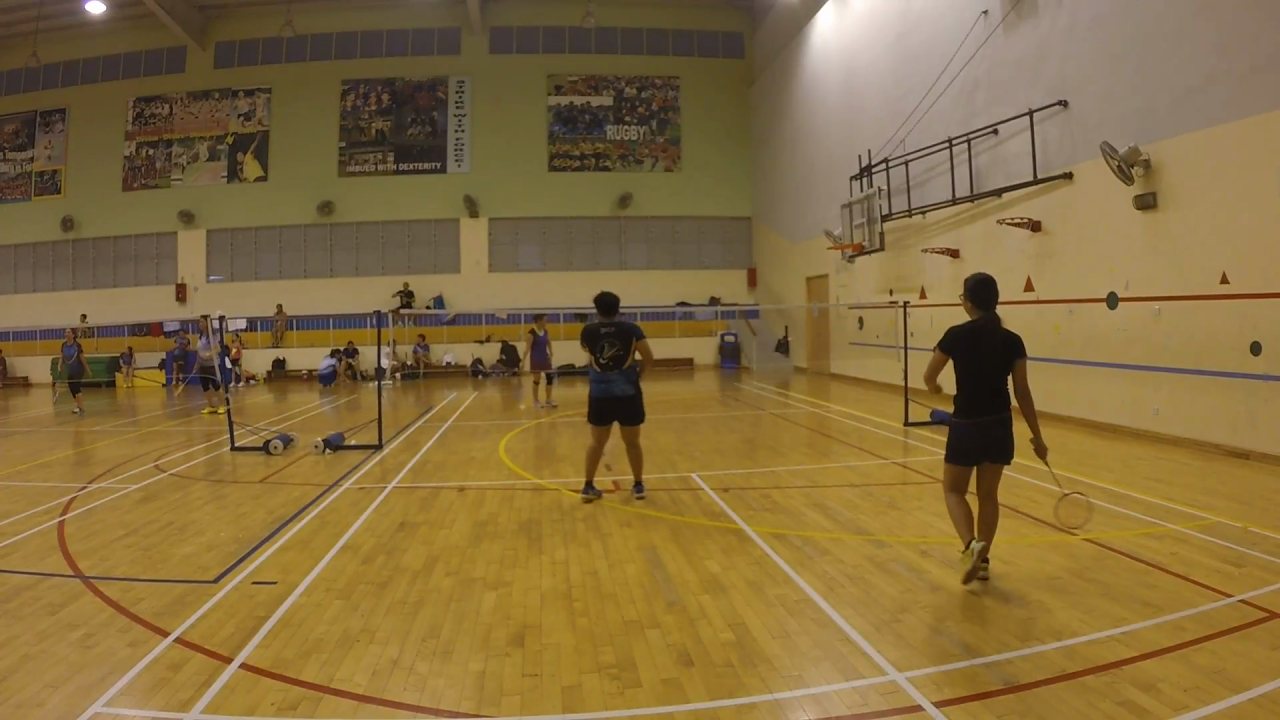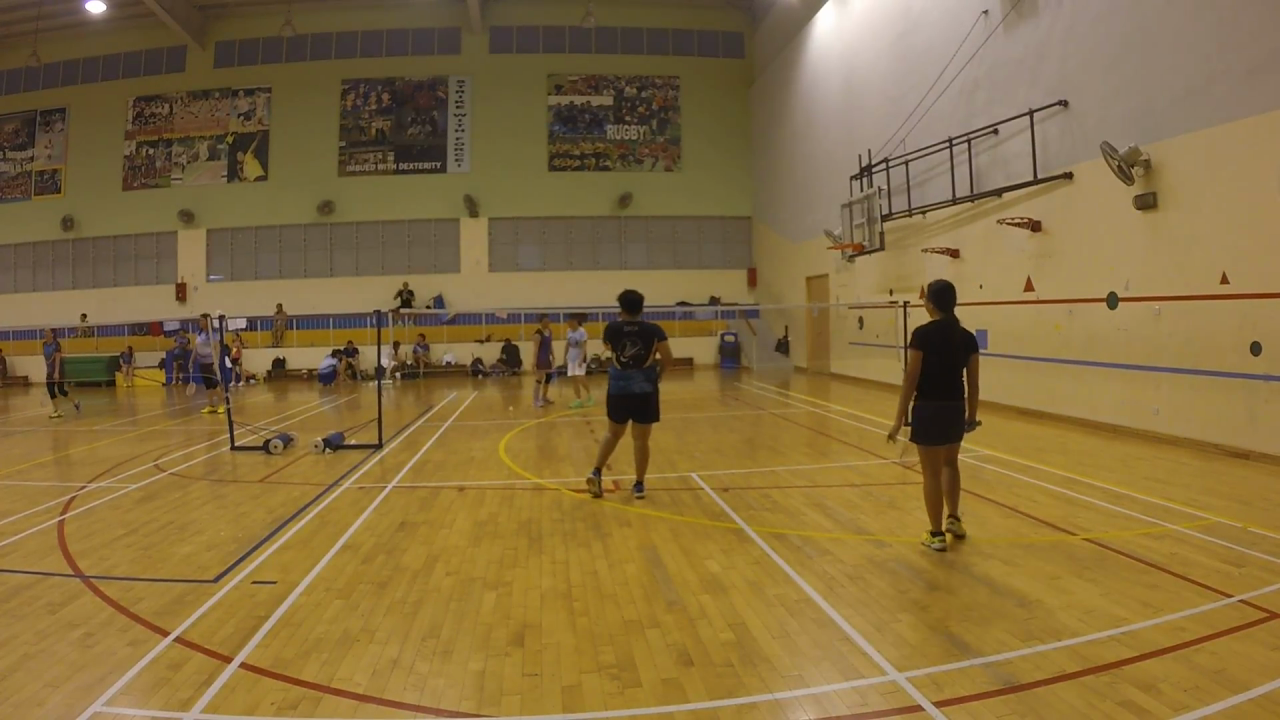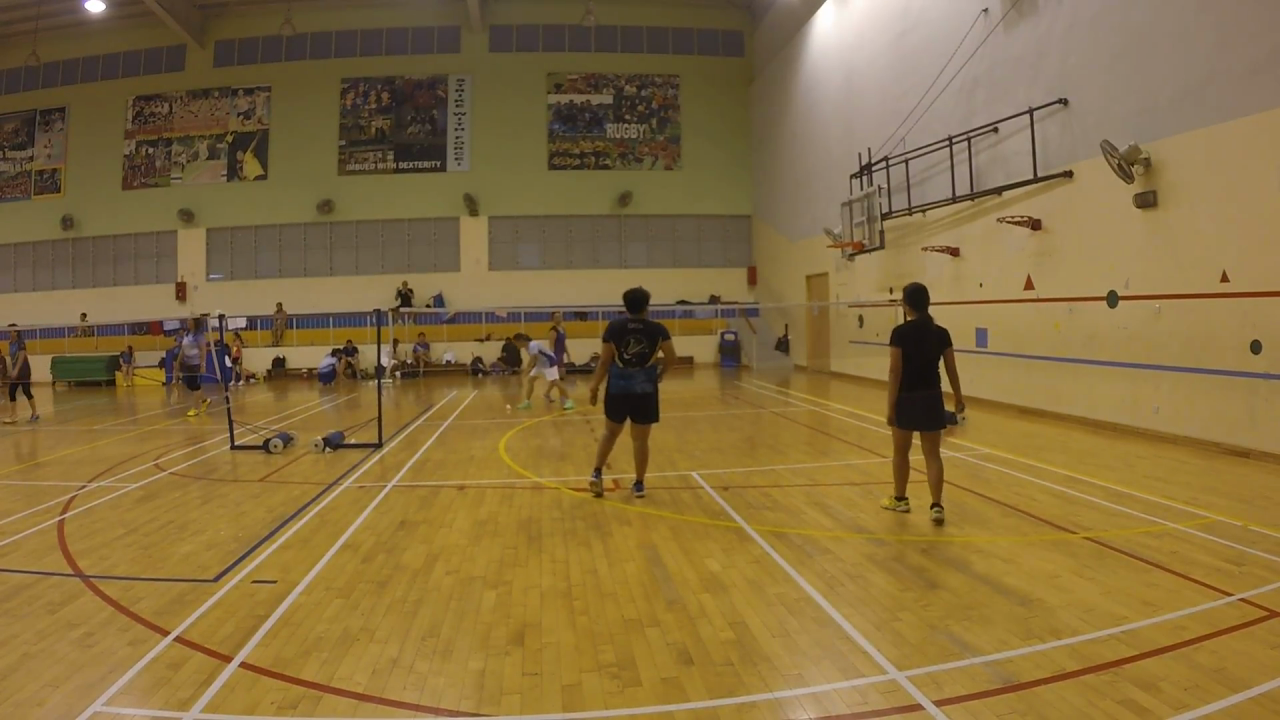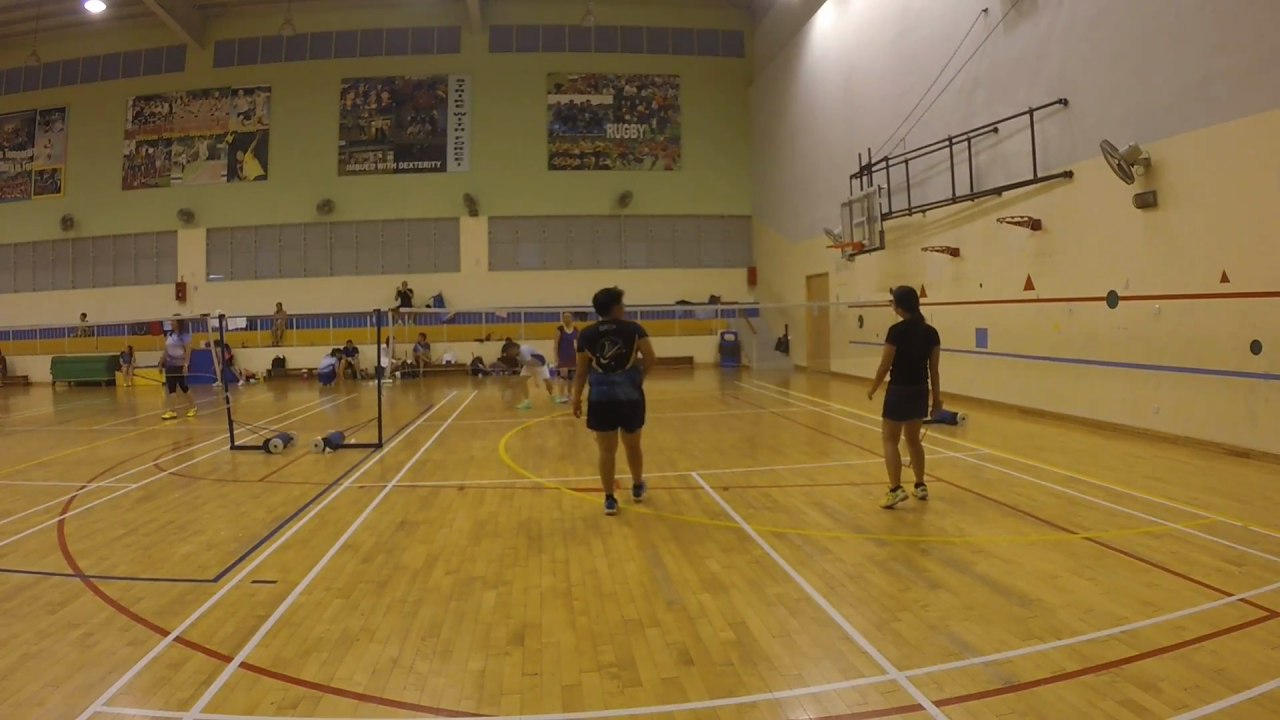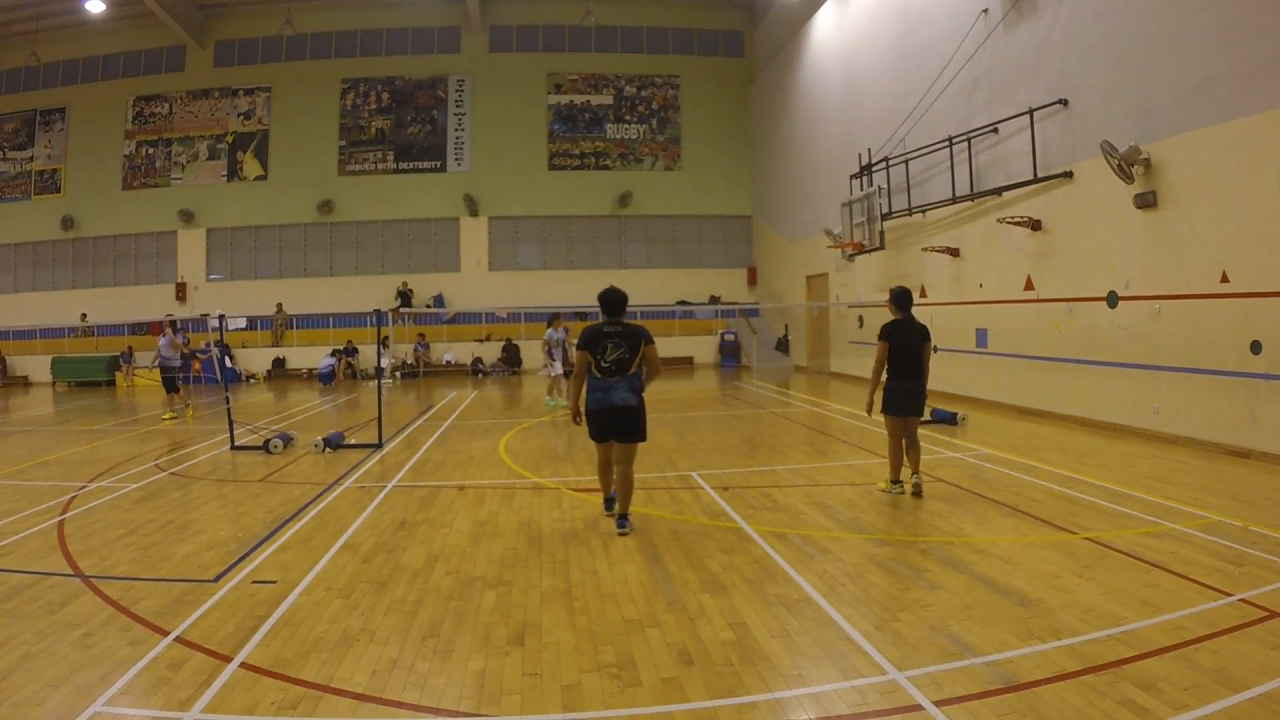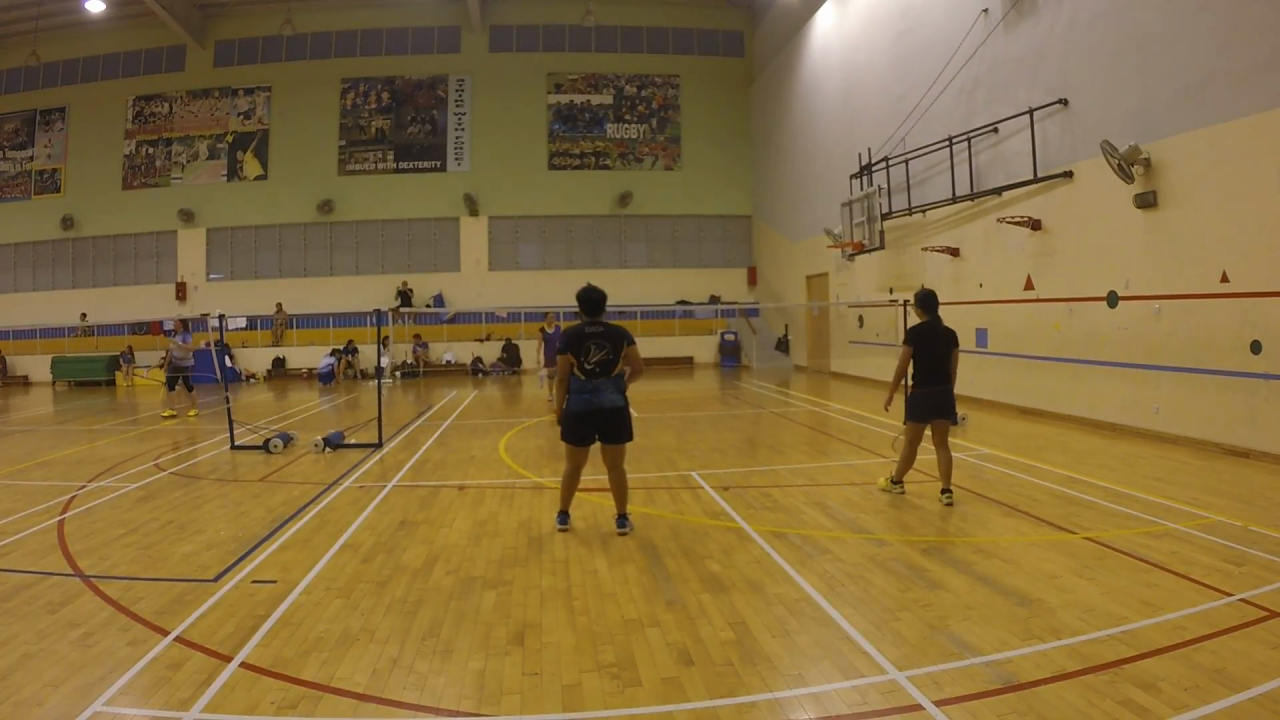
dt=0.7s
person 1, frame 1
left shoulder: (956, 335)
right shoulder: (1012, 340)
left elbow: (929, 375)
right elbow: (1022, 392)
left wrist: (933, 387)
right wrist: (1036, 435)
left hip: (967, 424)
right hip: (1000, 425)
left knee: (953, 491)
right knee: (988, 494)
left ankle: (972, 545)
right ankle: (982, 558)
person 1, frame 2
left shoulder: (923, 334)
right shoulder: (967, 338)
left elbow: (911, 378)
right elbow: (973, 382)
left wrist: (899, 417)
right wrist: (972, 414)
left hip: (928, 409)
right hip: (955, 409)
left knee: (931, 471)
right knee: (950, 464)
left ankle: (936, 534)
right ankle: (953, 519)
person 1, frame 3
left shoulder: (900, 333)
right shoulder: (941, 333)
left elbow: (895, 372)
right elbow: (951, 370)
left wrist: (891, 407)
right wrist: (958, 398)
left hip: (907, 399)
right hip: (932, 398)
left knee: (901, 452)
right knee: (932, 454)
left ankle: (900, 499)
right ankle: (937, 505)
person 1, frame 4
left shoulder: (897, 331)
right shoulder: (931, 332)
left elbow: (885, 366)
right elbow: (934, 368)
left wrist: (873, 388)
right wrist: (936, 396)
left hip: (899, 392)
right hip: (920, 392)
left knee: (890, 442)
right knee: (913, 439)
left ankle: (897, 489)
right ankle: (920, 486)
person 1, frame 5
left shoulder: (889, 329)
right shoulder: (922, 330)
left elbow: (879, 365)
right elbow: (926, 364)
left wrist: (871, 395)
left hip: (896, 388)
right hip: (916, 388)
left knee: (895, 437)
right knee: (911, 435)
left ankle: (895, 482)
right ankle: (915, 475)
person 1, frame 6
left shoulder: (914, 334)
right shoulder: (949, 334)
left elbow: (902, 369)
right elbow: (953, 369)
left wrist: (890, 395)
left hip: (922, 394)
right hip: (944, 394)
left knee: (911, 443)
right knee: (942, 444)
left ankle: (895, 482)
right ankle: (946, 491)
person 2, frame 1
left shoulder: (589, 331)
right shoulder: (631, 329)
right elbow: (648, 357)
right wrist: (640, 372)
left hip: (599, 393)
right hip: (627, 392)
left knee: (597, 441)
right knee: (632, 441)
left ankle: (588, 486)
right ankle: (638, 485)
person 2, frame 2
left shoulder: (612, 328)
right shoulder: (654, 330)
right elbow: (668, 358)
right wrist: (659, 371)
left hip: (618, 390)
right hip: (645, 390)
left knee: (613, 433)
right knee: (641, 439)
left ankle: (596, 472)
right ankle: (639, 485)
person 2, frame 3
left shoulder: (614, 327)
right shoulder: (658, 329)
left elbow: (604, 361)
right elbow: (671, 358)
left wrist: (594, 386)
right wrist: (660, 373)
left hip: (617, 389)
right hip: (645, 391)
left knee: (610, 432)
right knee: (640, 439)
left ankle: (597, 473)
right ankle: (639, 484)
person 2, frame 4
left shoulder: (587, 334)
right shoulder: (633, 329)
left elbow: (581, 371)
right elbow: (650, 358)
left wrist: (577, 398)
right wrist: (641, 375)
left hip: (600, 398)
right hip: (630, 396)
left knee: (606, 450)
right knee: (632, 444)
left ankle: (609, 500)
right ankle: (638, 487)
person 2, frame 5
left shoulder: (588, 334)
right shoulder: (640, 333)
left elbow: (579, 373)
right elbow: (656, 368)
left wrist: (574, 403)
right wrist: (643, 383)
left hip: (597, 404)
right hip: (629, 405)
left knee: (604, 456)
right knee: (624, 463)
left ankle: (608, 501)
right ankle: (622, 518)
person 2, frame 6
left shoulder: (568, 336)
right shoulder: (620, 334)
left elbow: (562, 378)
right elbow: (638, 369)
left wrist: (558, 406)
right wrist: (625, 383)
left hip: (578, 409)
right hip: (613, 408)
left knee: (573, 465)
right knee: (615, 466)
left ankle: (563, 515)
right ankle: (622, 518)
